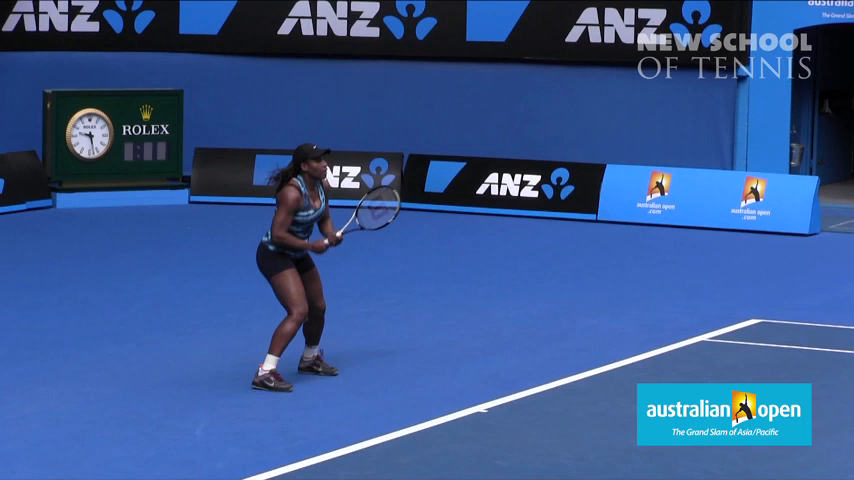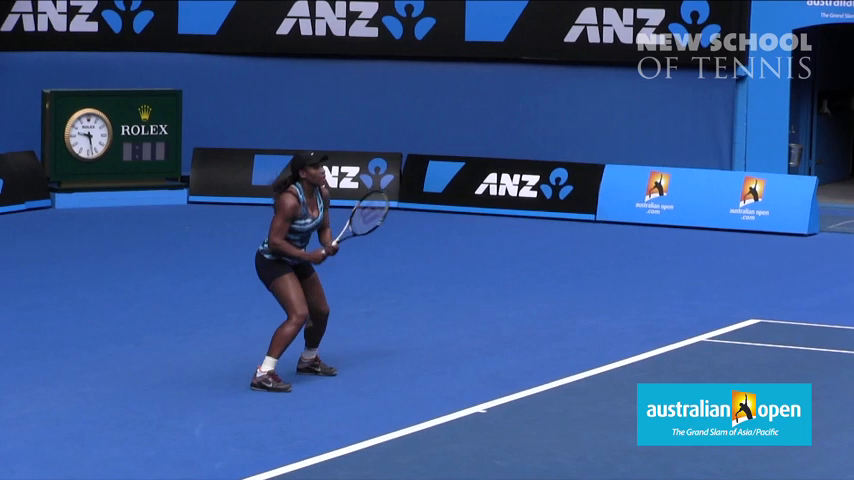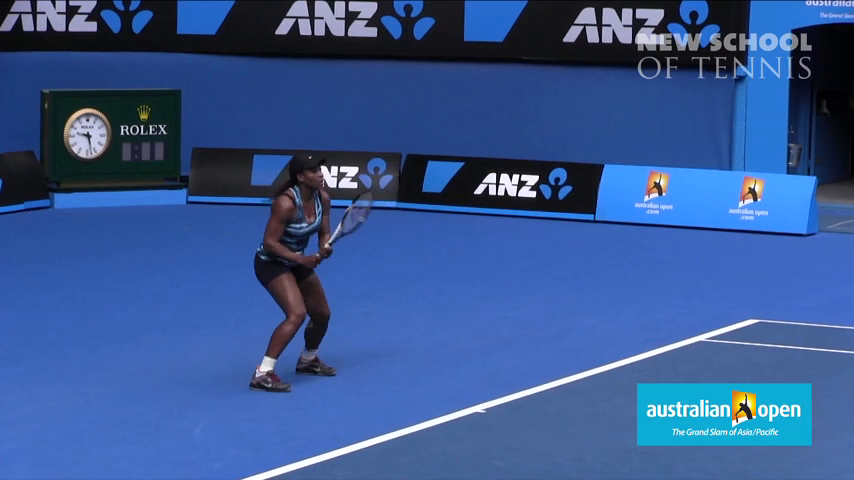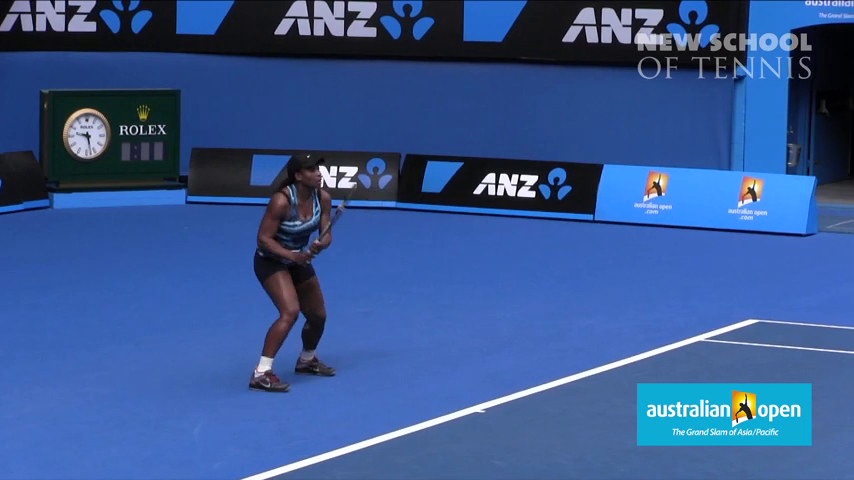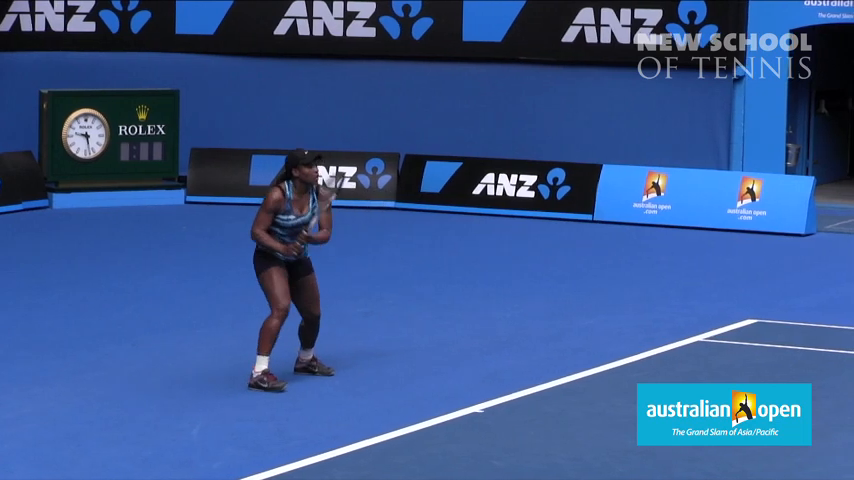
dt=0.4s
person 1, frame 1
left shoulder: (322, 185)
right shoulder: (292, 193)
left elbow: (324, 218)
right elbow: (278, 234)
left wrist: (331, 235)
right wrist: (311, 246)
left hip: (298, 254)
right hip: (275, 254)
left knee: (318, 308)
right knee: (298, 312)
left ankle: (310, 359)
right ankle: (265, 373)
person 1, frame 2
left shoulder: (322, 193)
right shoulder: (290, 200)
left elbow: (323, 227)
right elbow: (275, 241)
left wrist: (328, 245)
right wrist: (308, 255)
left hip: (297, 261)
right hip: (273, 261)
left knee: (321, 312)
right knee: (299, 315)
left ankle: (308, 360)
right ankle: (263, 374)
person 1, frame 3
left shoulder: (323, 198)
right shoulder: (286, 203)
left elbow: (324, 233)
right elbow: (269, 243)
left wrist: (324, 248)
right wrist: (301, 259)
left hip: (297, 262)
right hip: (271, 262)
left knee: (322, 314)
right knee: (297, 315)
left ankle: (308, 360)
right ankle: (263, 373)
person 1, frame 4
left shoulder: (323, 198)
right shoulder: (282, 201)
left elbow: (326, 234)
right elbow: (263, 238)
left wrist: (319, 245)
right wrist: (292, 255)
left hip: (299, 261)
right hip: (271, 261)
left knee: (318, 316)
right knee: (290, 312)
left ankle: (307, 360)
right ankle: (261, 373)
person 1, frame 5
left shoulder: (320, 195)
right shoulder: (277, 195)
left elbow: (326, 232)
right elbow: (256, 232)
left wrist: (310, 238)
right wrist: (283, 248)
left hip: (298, 259)
right hip: (270, 257)
left knee: (313, 315)
right knee: (281, 308)
left ankle: (305, 360)
right ankle: (259, 372)
